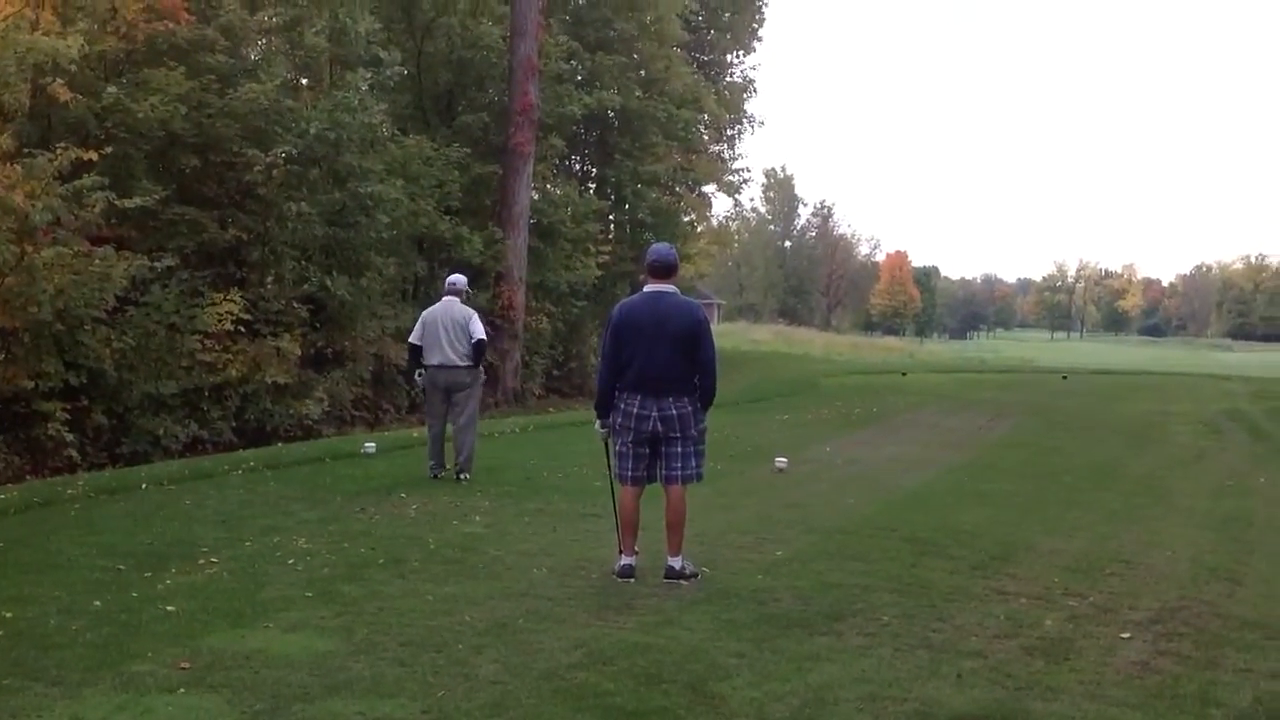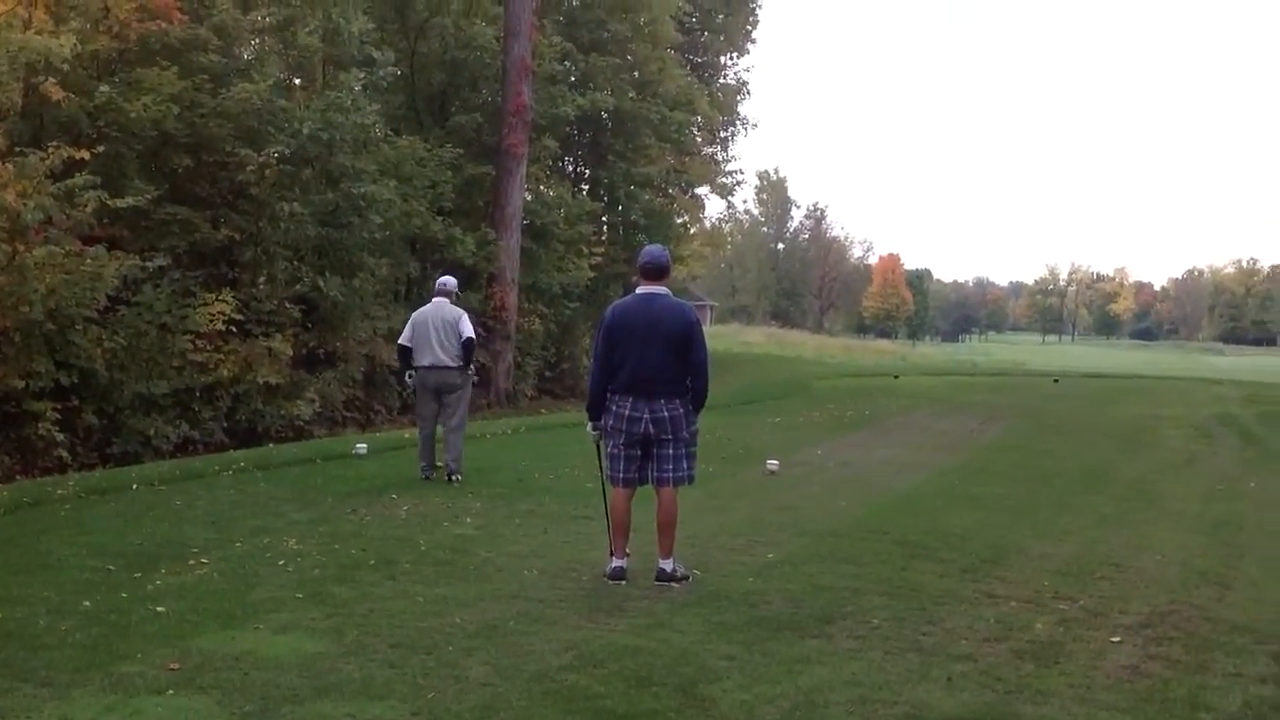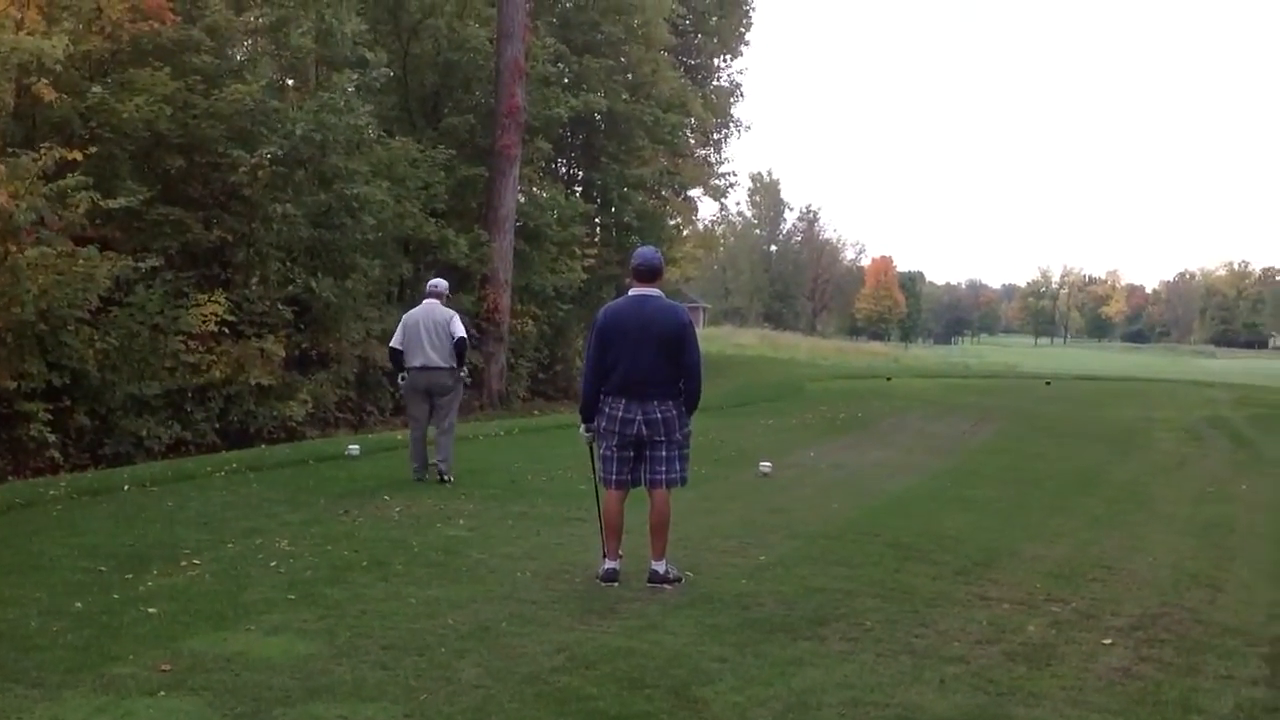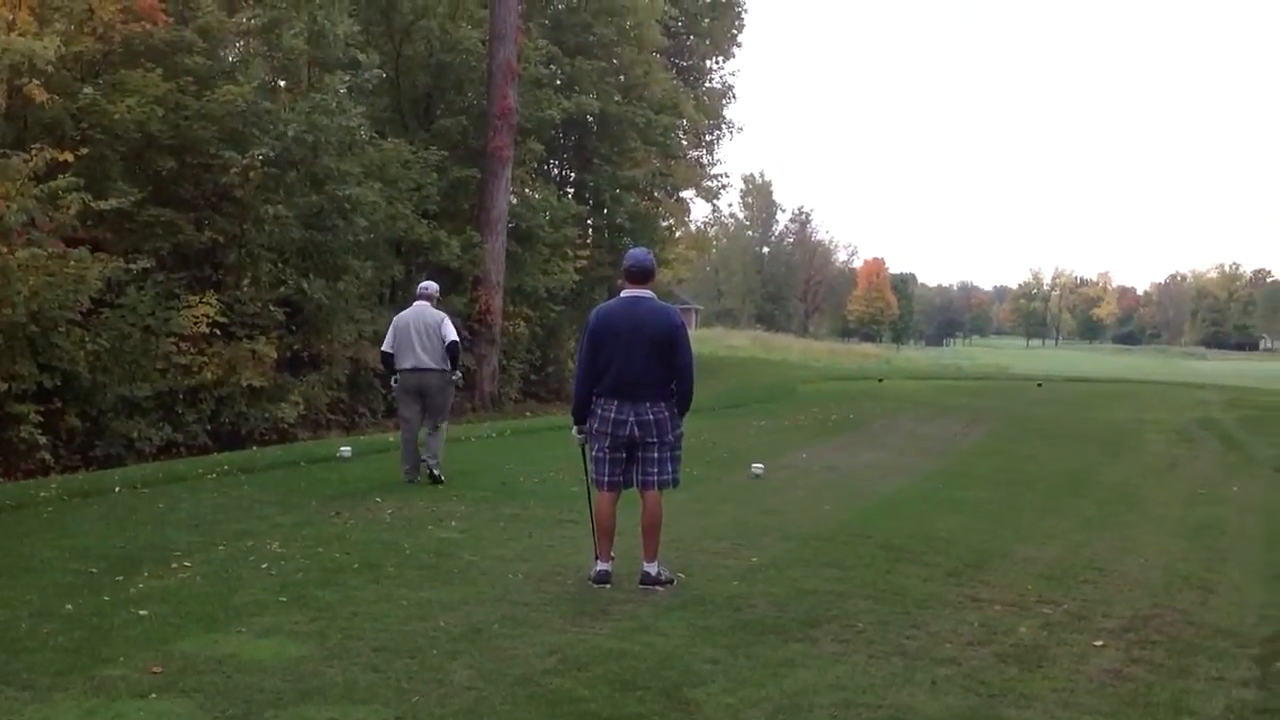
dt=0.1s
person 1, frame 1
left shoulder: (624, 310)
right shoulder: (693, 312)
left elbow: (608, 365)
right elbow: (707, 367)
left wrist: (603, 412)
right wrist: (703, 406)
left hip: (632, 406)
right hip: (679, 407)
left knee: (630, 486)
right knee: (676, 486)
left ankle: (627, 560)
right ankle: (675, 563)
person 1, frame 2
left shoulder: (616, 312)
right shoulder: (685, 313)
left elbow: (600, 368)
right elbow: (699, 369)
left wrist: (595, 414)
right wrist: (694, 409)
left hip: (624, 407)
right hip: (671, 408)
left knee: (622, 487)
right knee: (667, 488)
left ankle: (618, 563)
right ankle: (666, 565)
person 1, frame 3
left shoulder: (609, 313)
right shoulder: (678, 315)
left elbow: (593, 369)
right elbow: (692, 370)
left wrist: (587, 416)
right wrist: (687, 410)
left hip: (616, 409)
right hip: (664, 410)
left knee: (614, 489)
right knee: (660, 490)
left ankle: (610, 564)
right ankle: (659, 567)
person 1, frame 4
left shoulder: (601, 315)
right shoulder: (670, 317)
left elbow: (585, 371)
right elbow: (684, 372)
left wrist: (580, 418)
right wrist: (679, 412)
left hip: (609, 410)
right hip: (656, 412)
left knee: (607, 491)
right knee: (652, 492)
left ankle: (602, 566)
right ankle: (650, 569)
person 2, frame 1
left shoulder: (428, 313)
right shoulder: (468, 314)
left elbow: (413, 345)
right elbow: (480, 342)
left wrist: (417, 368)
right wrist: (476, 365)
left hip: (434, 374)
right hip: (463, 374)
left knee: (435, 423)
right knee: (464, 424)
left ankle: (435, 469)
right ankle: (462, 470)
person 2, frame 2
left shoulder: (418, 315)
right shoulder: (458, 314)
left elbow: (403, 346)
right elbow: (469, 340)
left wrist: (408, 368)
right wrist: (468, 364)
left hip: (425, 374)
right hip: (454, 375)
left knee: (426, 424)
right knee: (454, 425)
left ankle: (427, 470)
right ankle: (452, 471)
person 2, frame 3
left shoulder: (409, 316)
right shoulder: (449, 315)
left elbow: (394, 349)
right elbow: (461, 340)
left wrist: (401, 371)
right wrist: (460, 365)
left hip: (416, 376)
right hip: (445, 376)
left knee: (417, 425)
right knee: (445, 426)
left ankle: (419, 472)
right ankle: (443, 471)
person 2, frame 4
left shoulder: (399, 319)
right shoulder: (440, 317)
left elbow: (386, 353)
right elbow: (452, 344)
left wrist: (393, 373)
right wrist: (454, 368)
left hip: (407, 377)
right hip: (436, 377)
left knee: (409, 426)
right knee: (436, 425)
left ankle: (411, 473)
right ankle: (433, 466)
